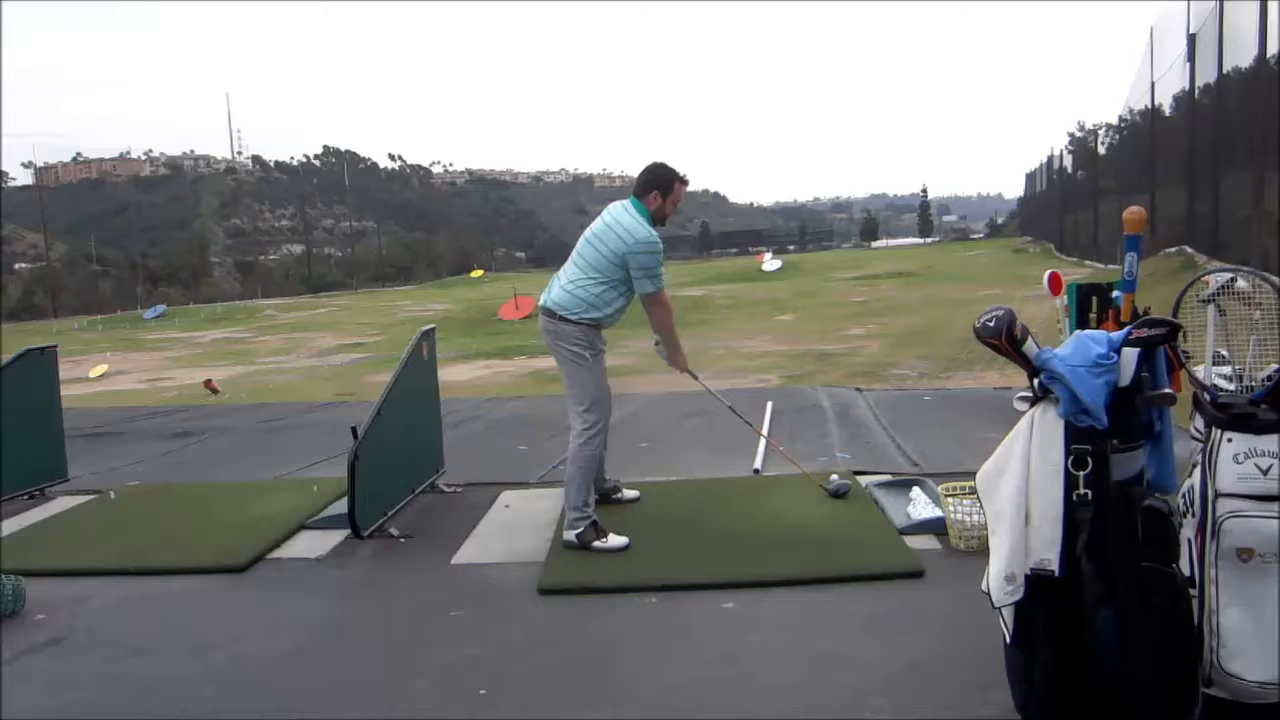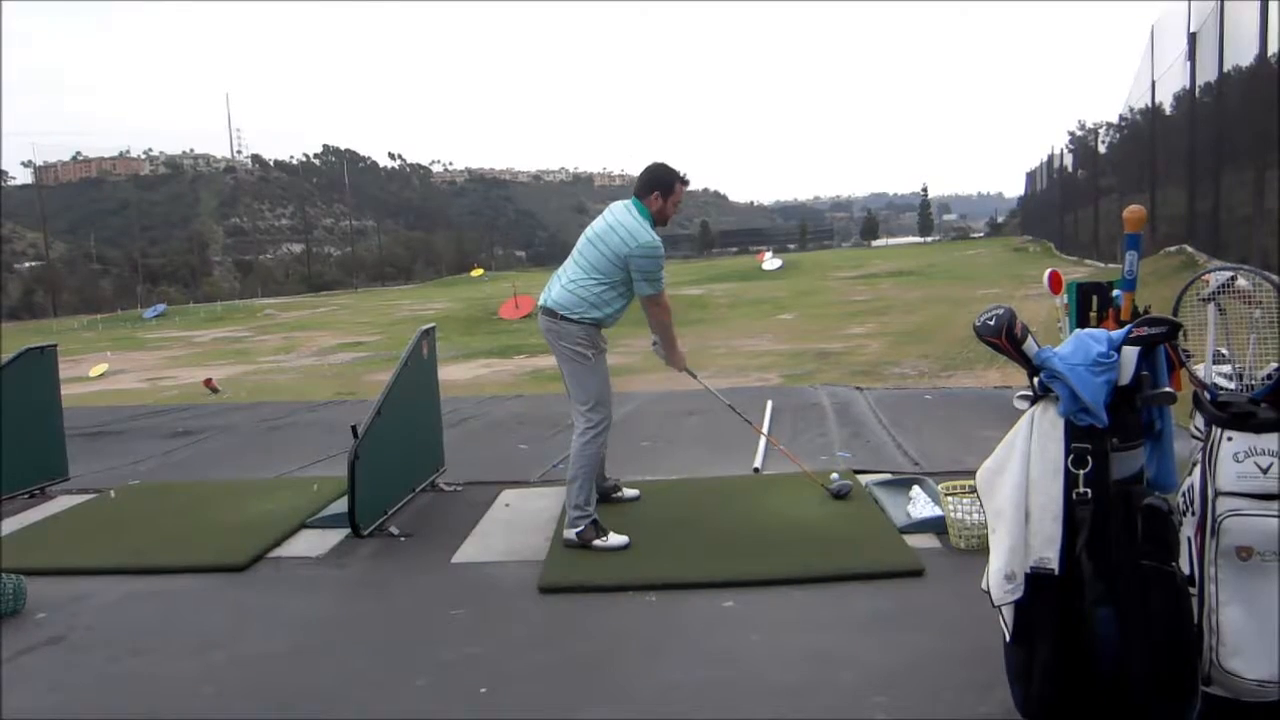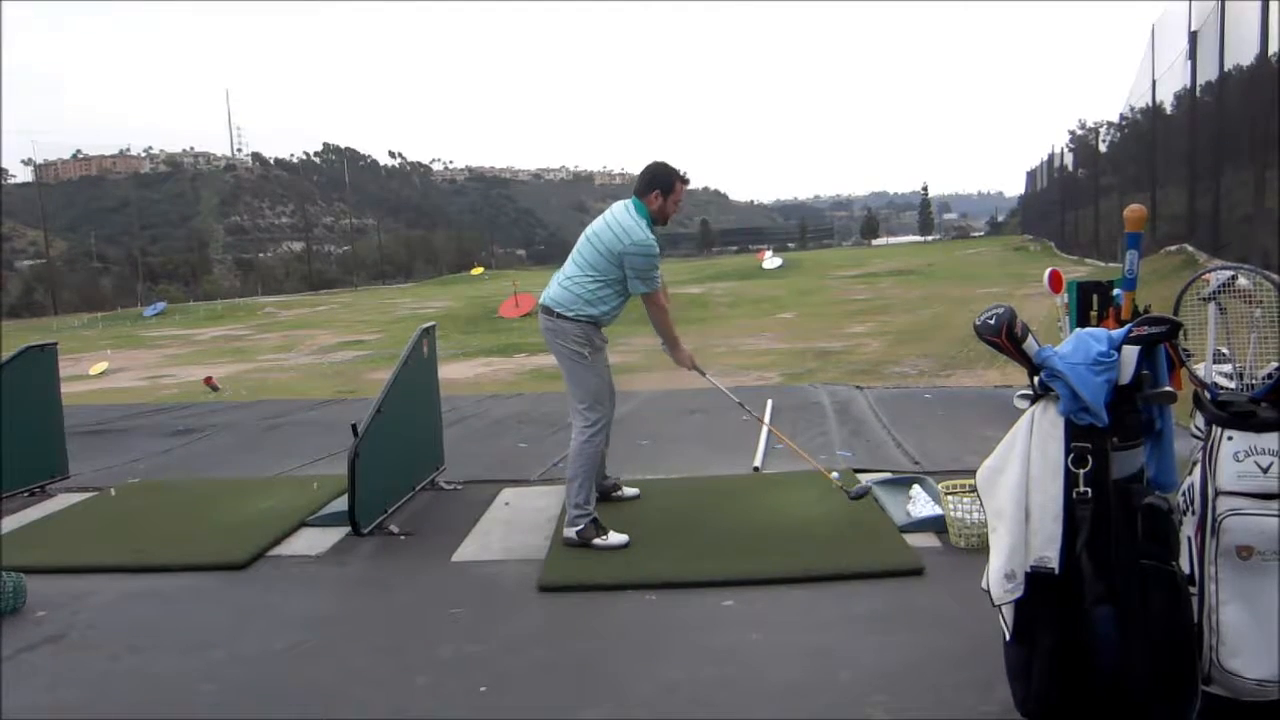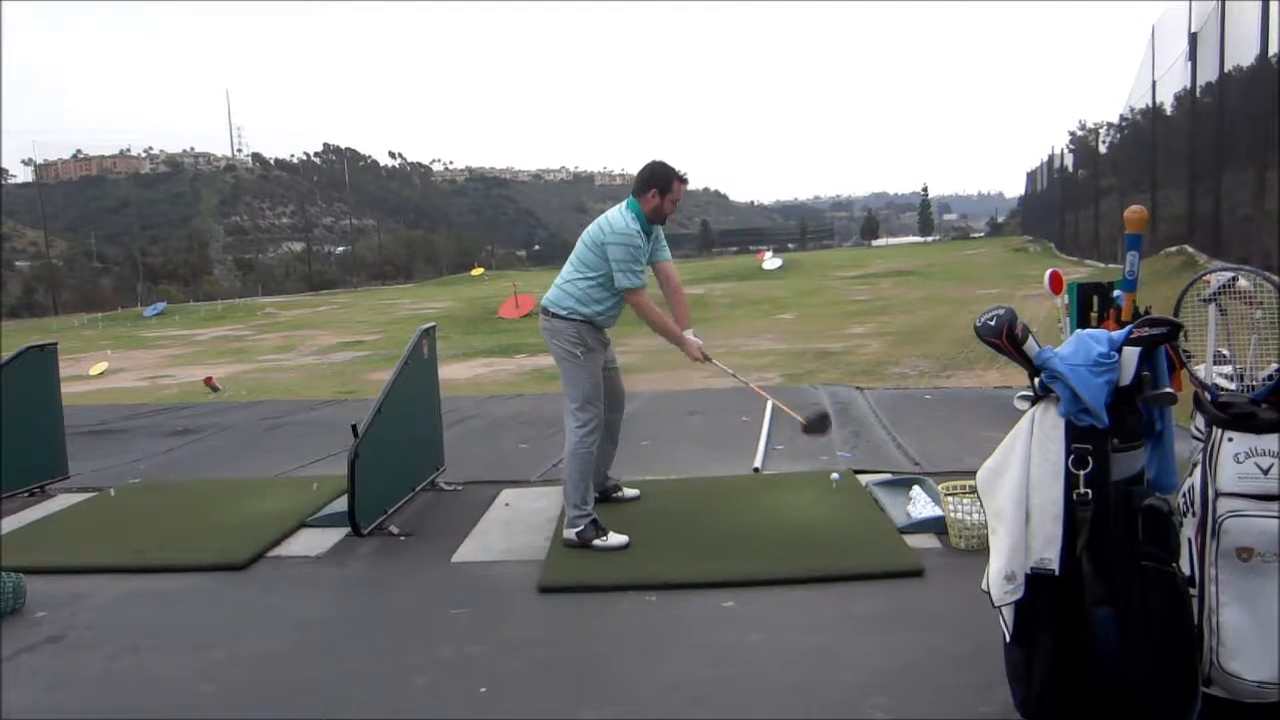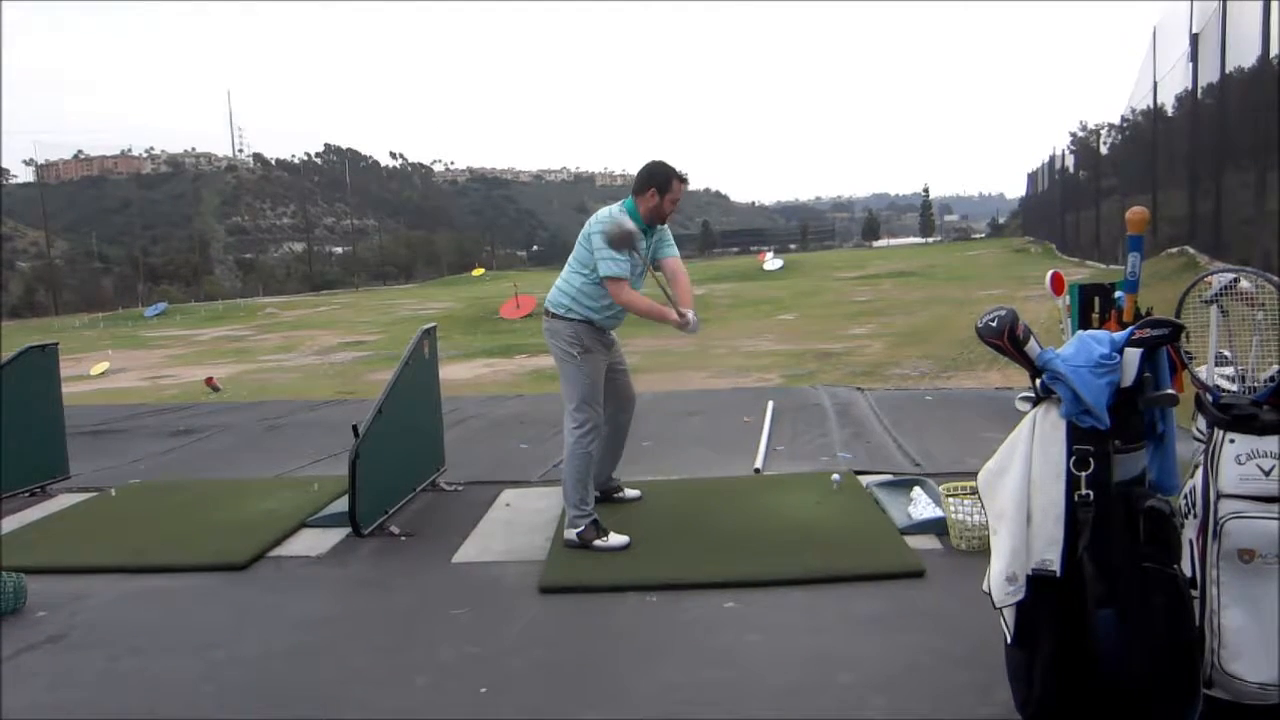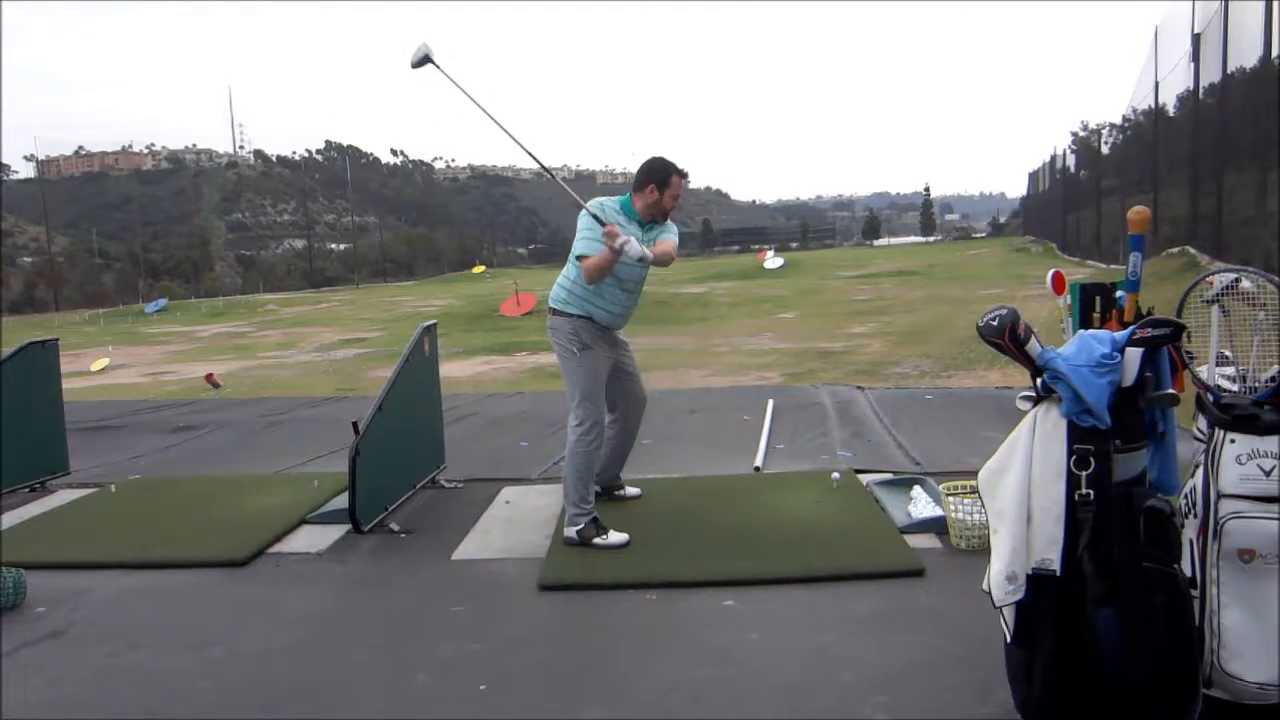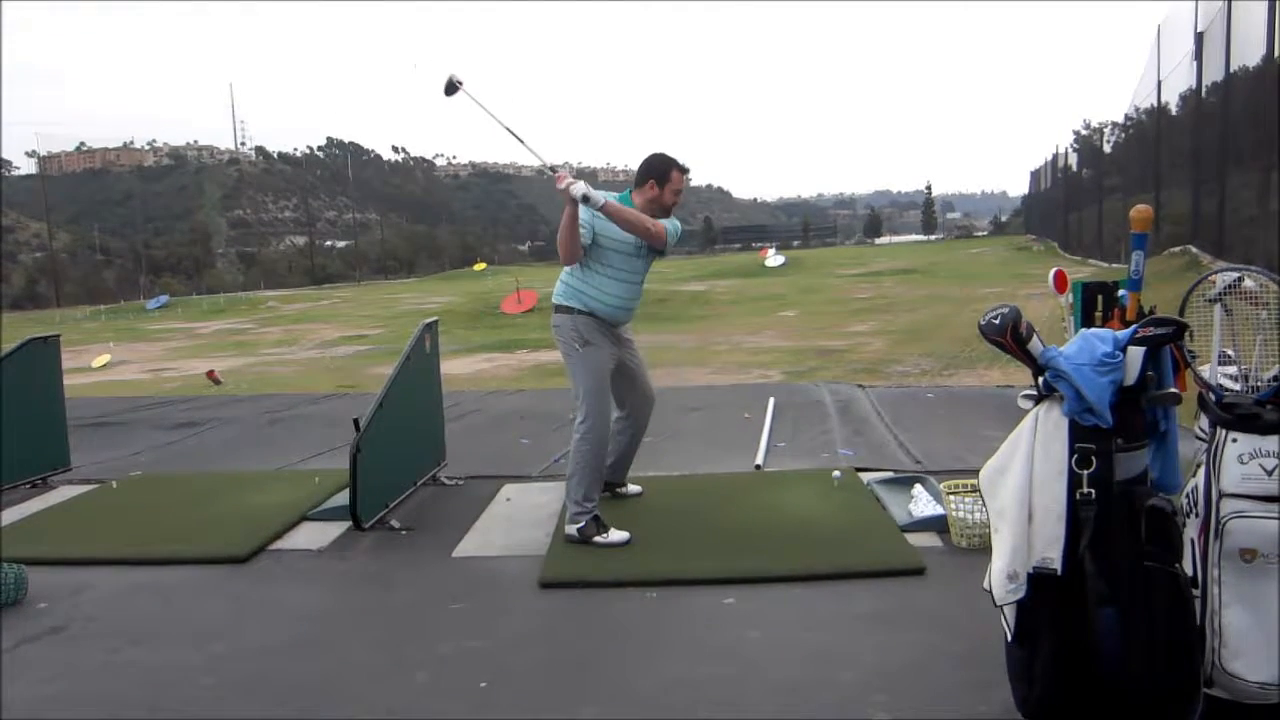
dt=0.5s
person 1, frame 1
left shoulder: (619, 211)
right shoulder: (643, 239)
left elbow: (650, 296)
right elbow: (657, 303)
left wrist: (662, 337)
right wrist: (675, 351)
left hip: (563, 316)
right hip: (573, 325)
left knee: (598, 407)
right knee: (589, 420)
left ankle: (597, 485)
right ankle: (578, 524)
person 1, frame 2
left shoulder: (620, 210)
right shoulder: (645, 242)
right elbow: (657, 304)
left wrist: (658, 337)
right wrist: (672, 351)
left hip: (559, 313)
right hip: (574, 325)
left knee: (594, 408)
right knee: (593, 419)
left ankle: (597, 484)
right ankle: (579, 523)
person 1, frame 3
left shoulder: (626, 212)
right shoulder: (637, 238)
left elbow: (657, 281)
right elbow: (654, 304)
left wrist: (671, 336)
right wrist: (676, 349)
left hip: (571, 317)
right hip: (571, 324)
left knee: (603, 403)
right knee: (590, 418)
left ankle: (597, 483)
right ankle: (579, 522)
person 1, frame 4
left shoulder: (646, 225)
right shoulder: (623, 231)
left elbow: (669, 280)
right elbow: (639, 303)
left wrist: (688, 331)
right wrist: (682, 343)
left hip: (588, 324)
right hip: (570, 325)
left knee: (612, 403)
right knee: (586, 419)
left ankle: (598, 483)
right ankle: (579, 523)
person 1, frame 5
left shoulder: (658, 231)
right shoulder: (610, 224)
left elbow: (676, 272)
right elbow: (619, 294)
left wrist: (686, 309)
right wrist: (669, 316)
left hip: (598, 329)
right hip: (572, 327)
left knee: (620, 403)
right knee: (585, 421)
left ankle: (601, 483)
right ankle: (579, 524)
person 1, frame 6
left shoulder: (663, 227)
right shoulder: (599, 211)
left elbow: (667, 254)
right elbow: (590, 273)
left wrist: (646, 254)
right wrist: (613, 252)
left hip: (608, 329)
right hip: (575, 324)
left knee: (631, 403)
right knee: (589, 418)
left ankle: (605, 481)
right ankle: (579, 522)
person 1, frame 7
left shoulder: (668, 226)
right shoulder: (592, 209)
left elbow: (645, 229)
right elbow: (568, 257)
left wrist: (596, 200)
right wrist: (573, 204)
left hip: (615, 327)
right hip: (579, 322)
left knee: (639, 402)
right knee: (594, 416)
left ankle: (609, 478)
right ankle: (580, 519)
